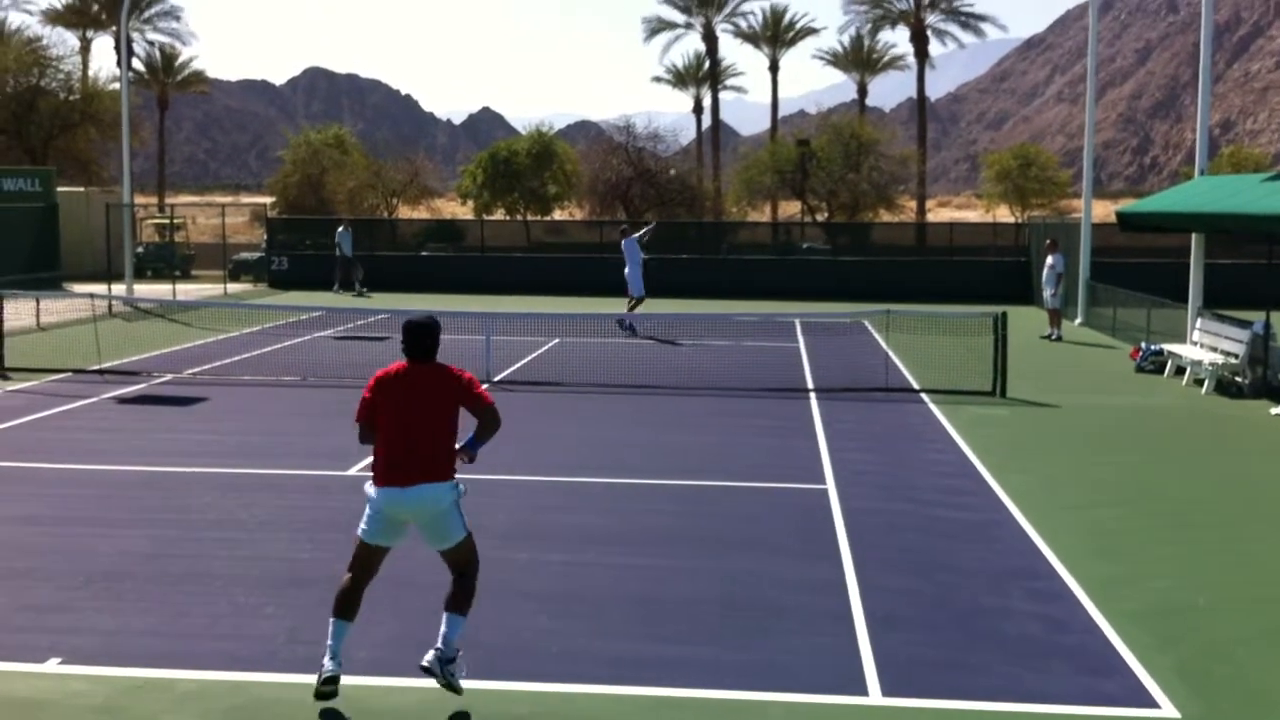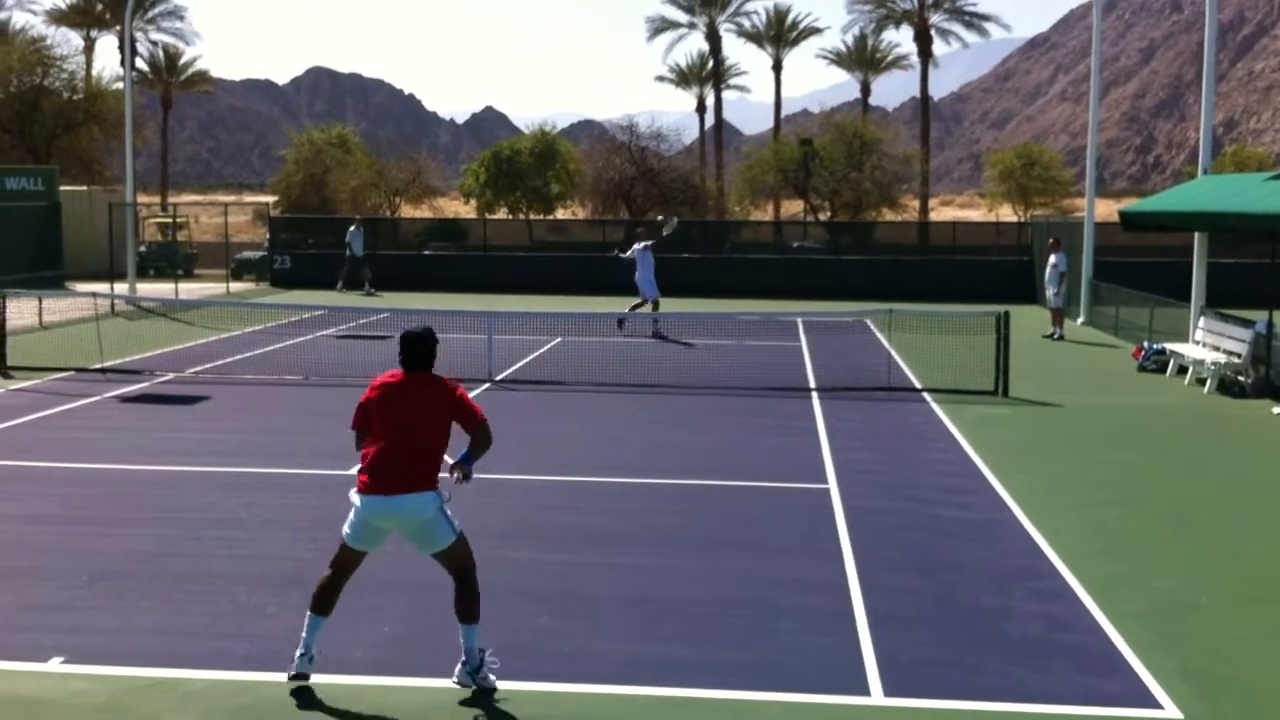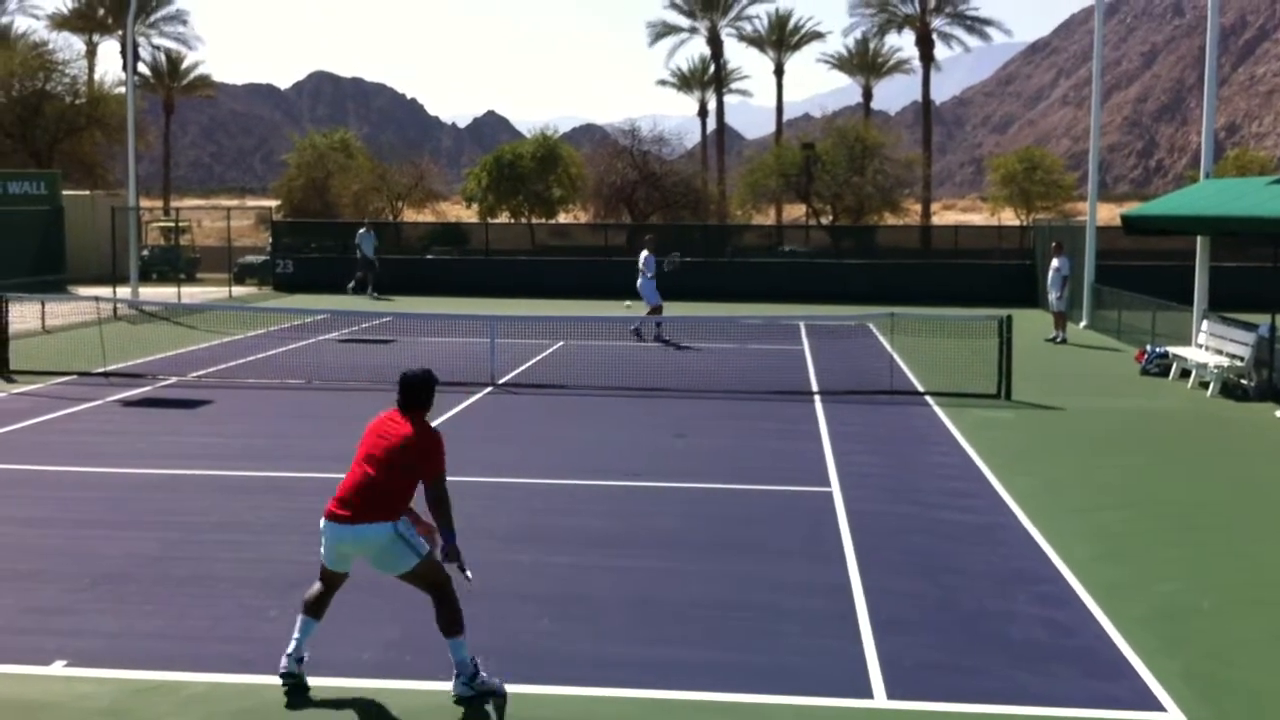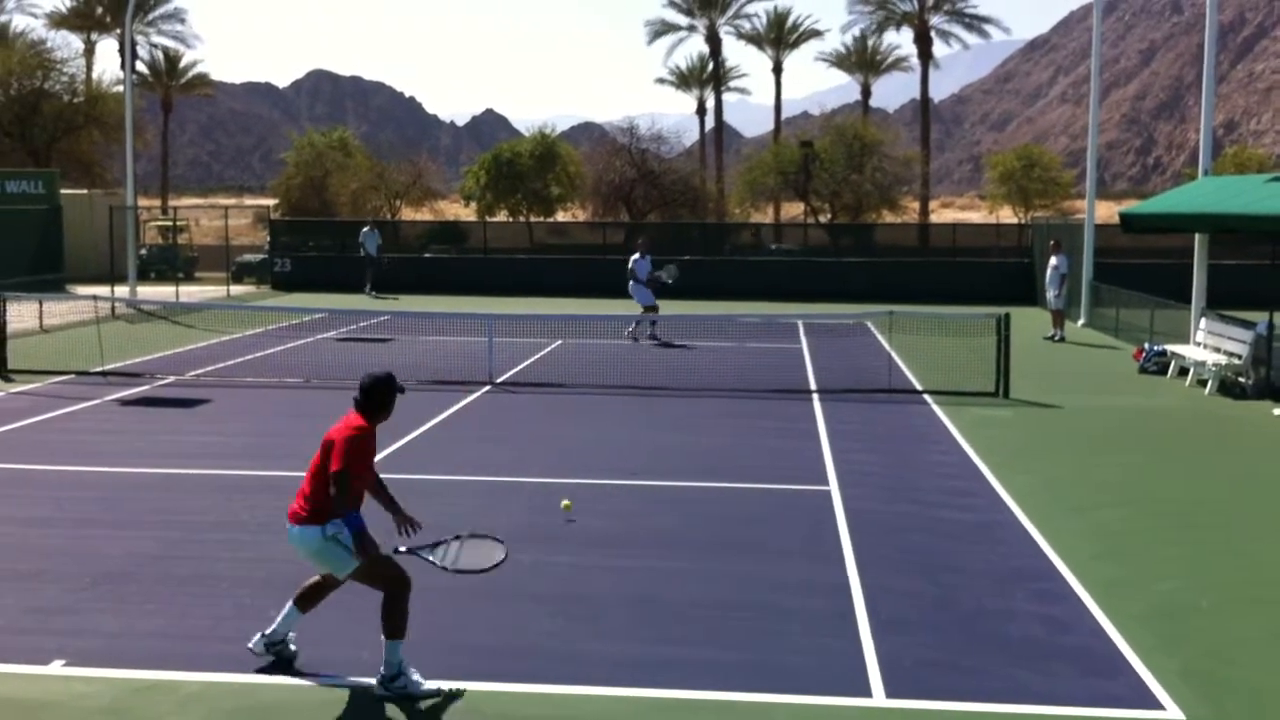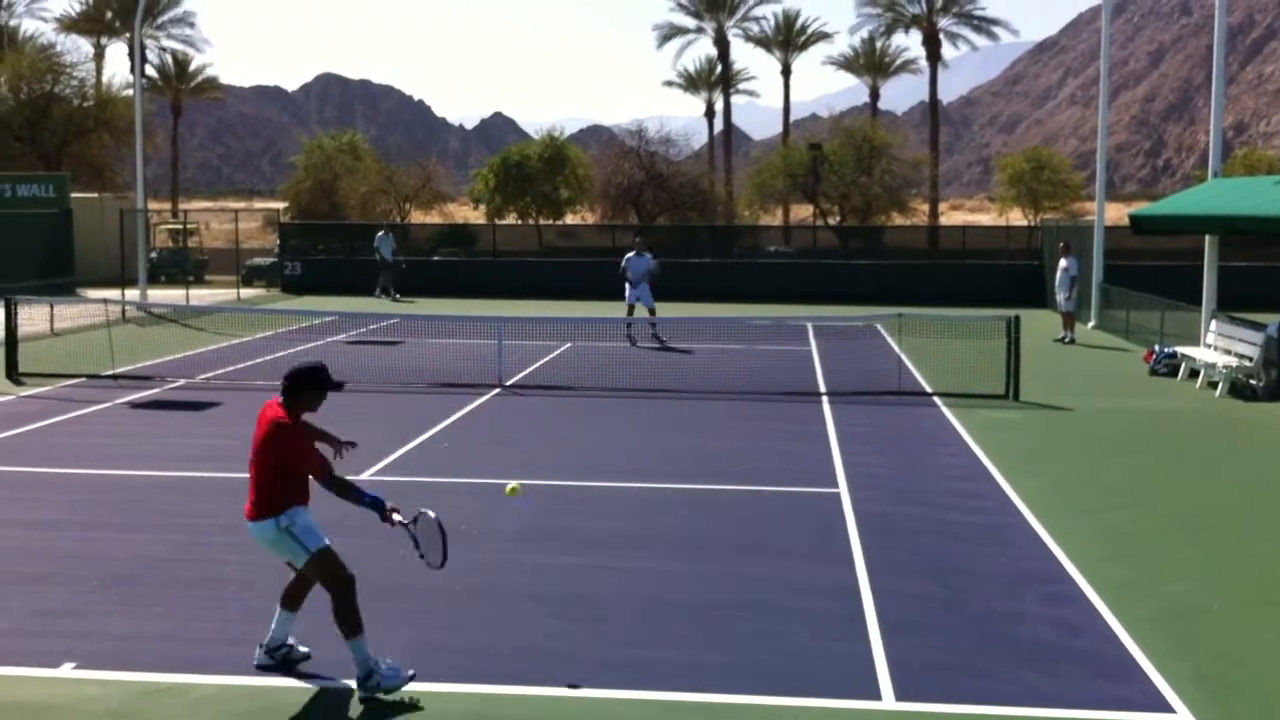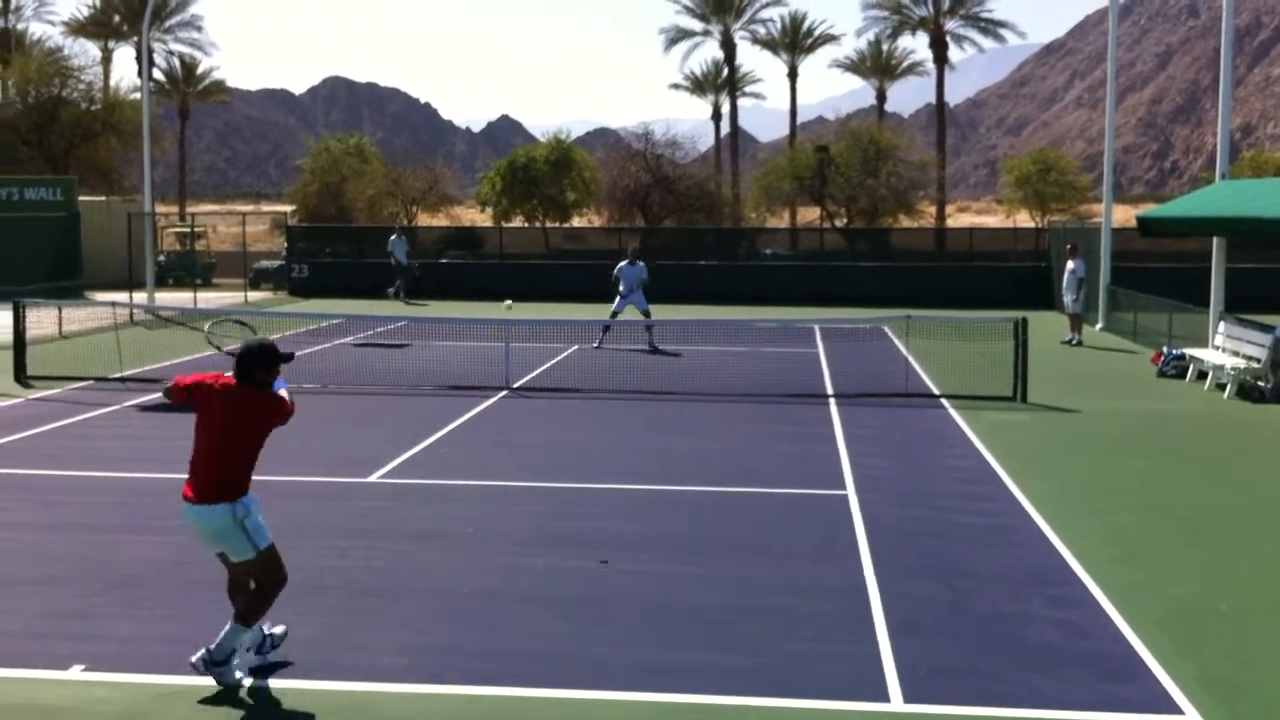
dt=0.2s
person 1, frame 1
left shoulder: (382, 380)
right shoulder: (455, 380)
left elbow: (365, 436)
right elbow: (492, 419)
right wrist: (470, 447)
left hip: (387, 492)
right hip: (435, 492)
left knee: (358, 574)
right knee: (465, 570)
left ankle: (332, 663)
right ankle: (442, 654)
person 1, frame 2
left shoulder: (378, 387)
right shoulder: (448, 390)
left elbow: (361, 435)
right elbow: (484, 437)
right wrist: (465, 462)
left hip: (371, 499)
right hip: (419, 502)
left knee: (338, 571)
right knee: (464, 571)
left ankle: (303, 656)
right ankle: (472, 664)
person 1, frame 3
left shoulder: (378, 423)
right shoulder: (426, 436)
right elbow: (436, 495)
left wrist: (412, 518)
right wrist: (448, 540)
left hip: (336, 523)
right hip: (375, 529)
left knee: (327, 583)
right knee: (442, 589)
left ankle: (292, 659)
right ankle: (467, 676)
person 1, frame 4
left shoulder: (355, 425)
right shoulder: (358, 434)
left elbow: (370, 479)
right elbow: (341, 492)
left wrist: (397, 510)
right wrist: (362, 536)
left hip: (305, 522)
right hip: (319, 528)
left knee: (334, 577)
right knee: (398, 584)
left ankle: (271, 639)
right ankle: (394, 674)
person 1, frame 5
left shoulder: (277, 410)
right shoulder: (289, 432)
right elbow: (331, 481)
left wrist: (330, 439)
right wrist: (377, 504)
left hip: (269, 515)
right hip: (278, 520)
left knee: (308, 572)
right knee: (342, 583)
left ankle: (273, 648)
right ankle: (369, 673)
person 1, frame 6
left shoulder: (210, 385)
right shoulder: (269, 404)
left elbow: (170, 391)
right elbow: (284, 406)
right wrist: (279, 386)
left hip: (195, 504)
right hip: (227, 507)
left knee: (238, 566)
right knee: (273, 579)
left ankle: (253, 638)
right ankle: (217, 656)
